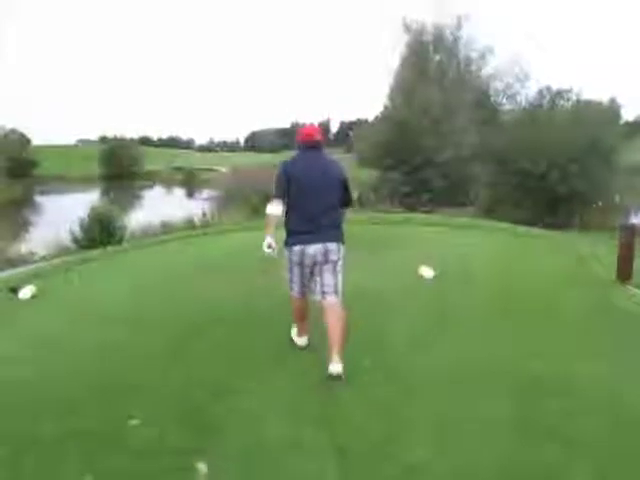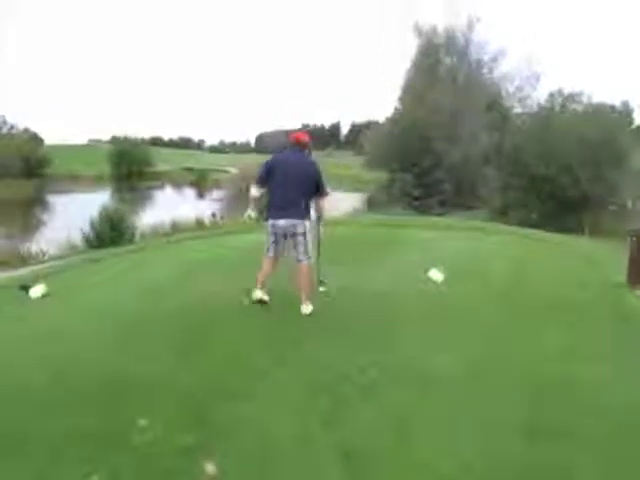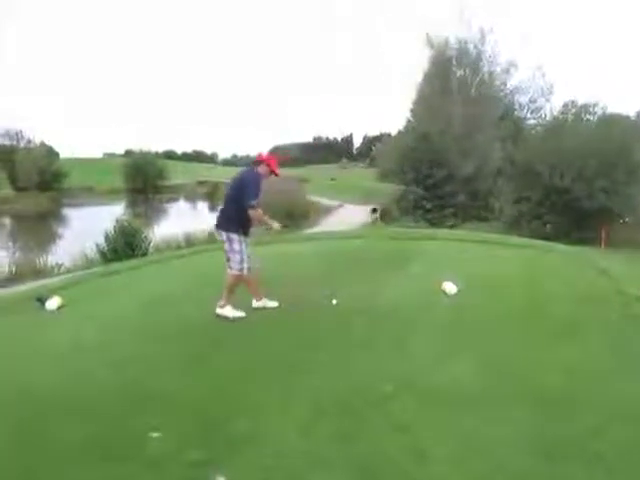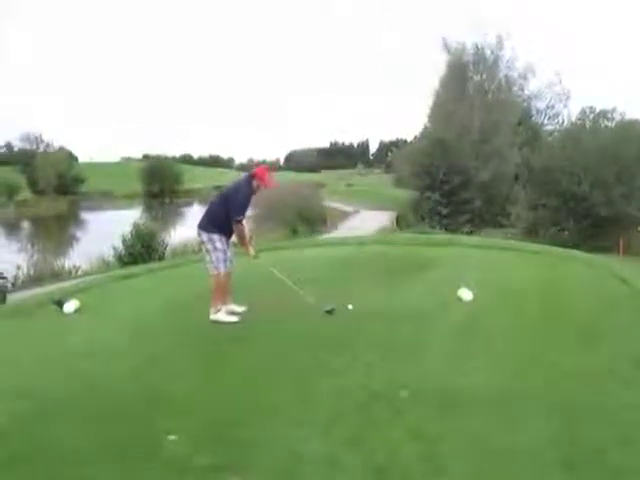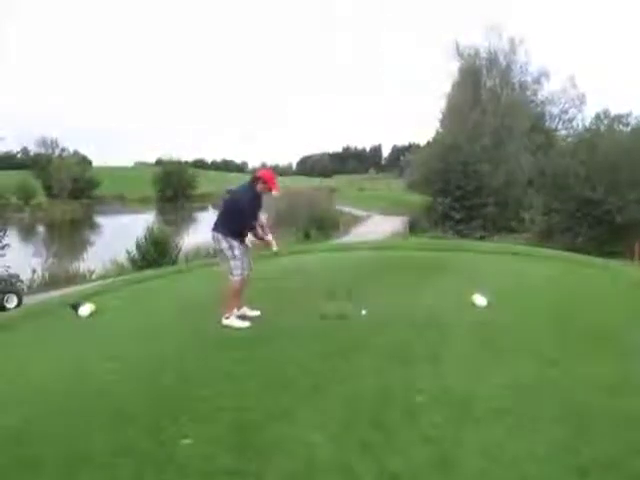
dt=1s
person 1, frame 1
left shoulder: (288, 167)
right shoulder: (336, 168)
left elbow: (276, 203)
right elbow: (345, 206)
left wrist: (269, 235)
left hip: (299, 242)
right hip: (332, 242)
left knee: (299, 293)
right knee: (332, 299)
left ankle: (301, 334)
right ankle: (335, 359)
person 1, frame 2
left shoulder: (274, 160)
right shoulder: (312, 165)
left elbow: (257, 187)
right elbow: (320, 198)
left wrist: (251, 208)
left hip: (275, 218)
right hip: (300, 220)
left knee: (271, 255)
right knee: (303, 261)
left ankle: (259, 290)
right ankle: (306, 303)
person 1, frame 3
left shoulder: (248, 175)
right shoulder: (252, 179)
right elbow: (253, 211)
left wrist: (266, 221)
right wrist: (270, 223)
left hip: (236, 227)
right hip: (231, 229)
left knee: (245, 266)
right knee: (237, 269)
left ankle: (258, 299)
right ankle: (223, 305)
person 1, frame 4
left shoulder: (244, 188)
right shoulder: (241, 193)
left elbow: (238, 220)
right elbow: (237, 224)
left wrist: (246, 238)
right wrist: (247, 246)
left hip: (219, 230)
right hip: (211, 230)
left knee: (226, 268)
right knee: (220, 270)
left ankle: (226, 304)
right ankle: (216, 311)
person 1, frame 5
left shoulder: (253, 194)
right shoulder: (246, 197)
left elbow: (255, 218)
right elbow: (251, 228)
left wrist: (264, 234)
right wrist: (267, 240)
left hip: (234, 236)
right hip: (226, 236)
left knee: (243, 273)
right knee: (237, 276)
left ankle: (239, 308)
right ankle: (228, 316)
